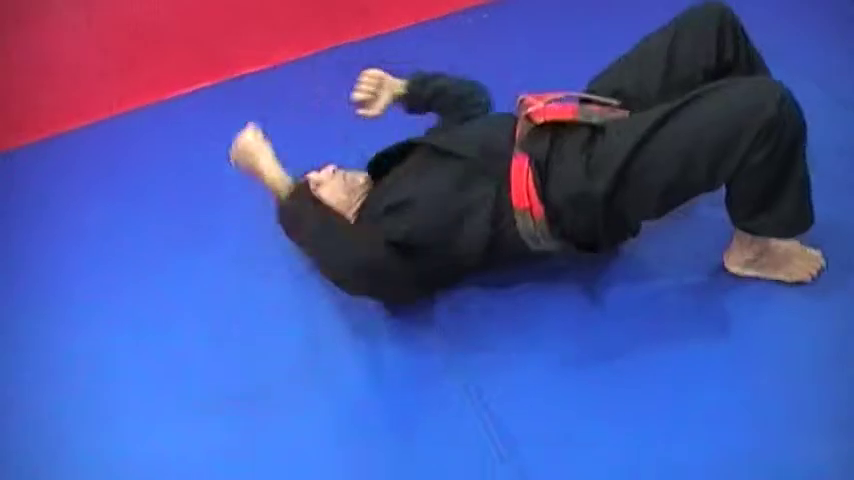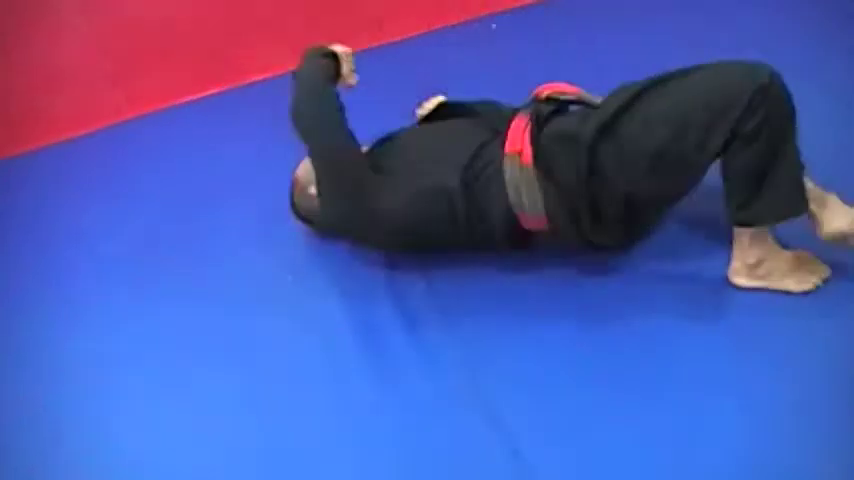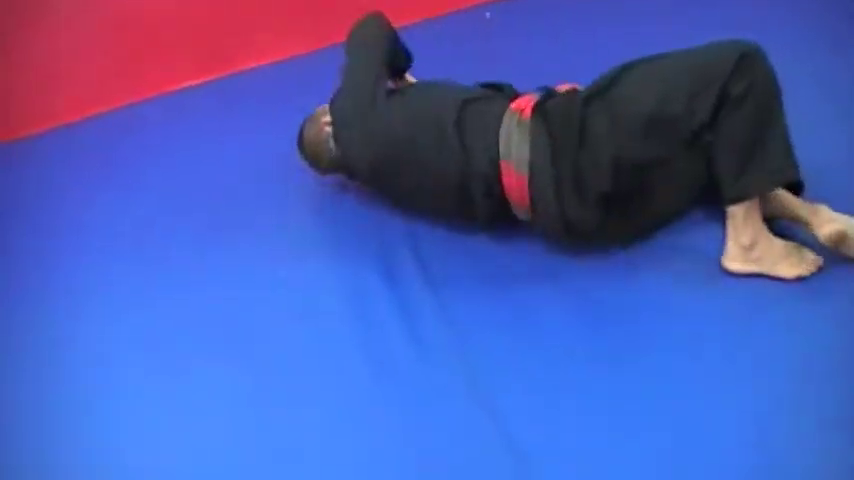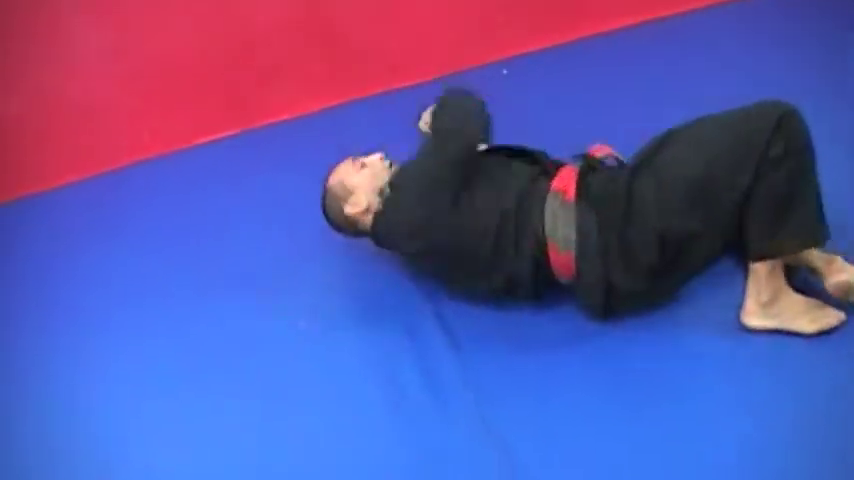
dt=0.3s
person 1, frame 1
left shoulder: (400, 169)
right shoulder: (379, 236)
left elbow: (470, 98)
right elbow: (365, 268)
left wrist: (401, 87)
right wrist: (277, 180)
left hip: (577, 122)
right hip: (586, 188)
right knee: (768, 106)
left ankle: (764, 173)
right ankle: (754, 246)
person 1, frame 2
left shoulder: (396, 181)
right shoulder: (365, 208)
left elbow: (491, 126)
right elbow: (313, 118)
right wrist: (326, 63)
left hip: (573, 168)
right hip: (572, 177)
right knee: (755, 90)
right ankle: (754, 256)
person 1, frame 3
right shoulder: (364, 128)
right elbow: (369, 32)
right wrist: (396, 75)
left hip: (577, 199)
right knee: (738, 66)
left ankle: (802, 211)
right ankle: (746, 240)
person 1, frame 4
left shoulder: (411, 214)
right shoulder: (412, 205)
right elbow: (461, 108)
left wrist: (458, 139)
right wrist: (450, 120)
left hip: (600, 217)
right hip: (612, 237)
right knee: (772, 125)
right ankle: (767, 296)
